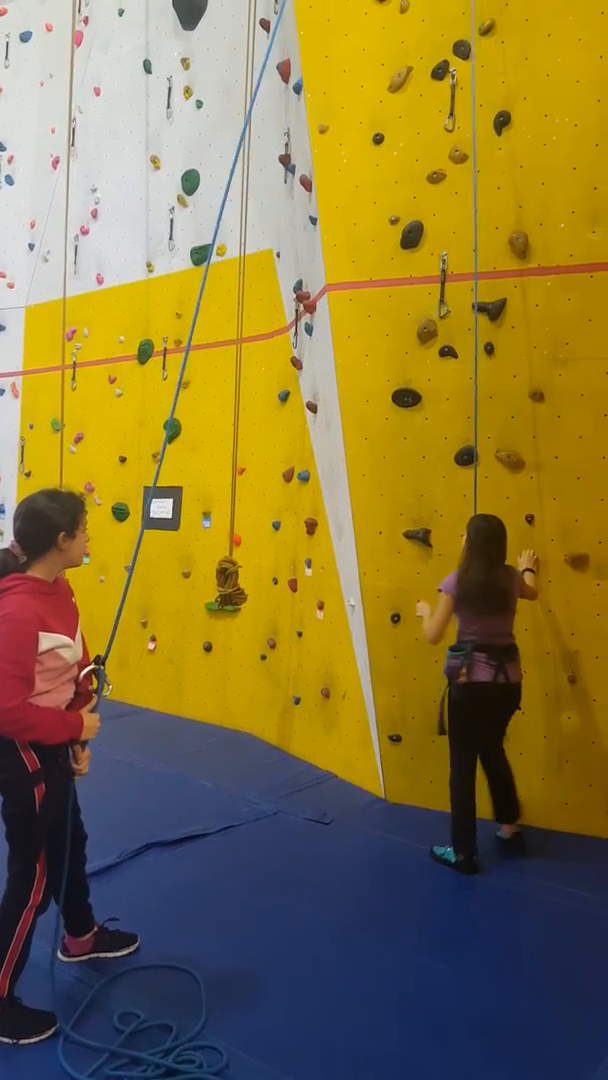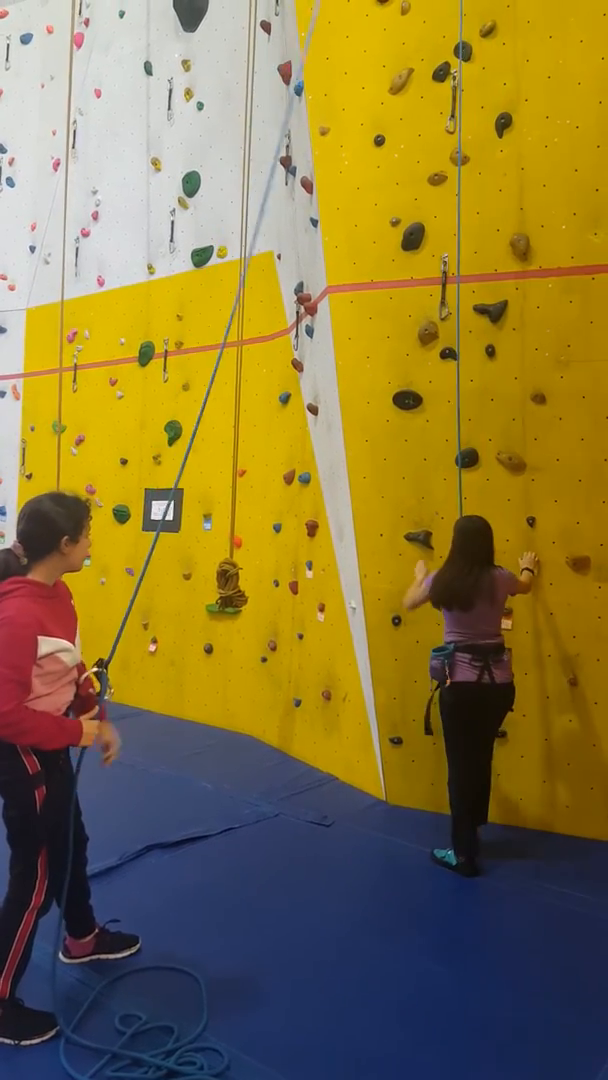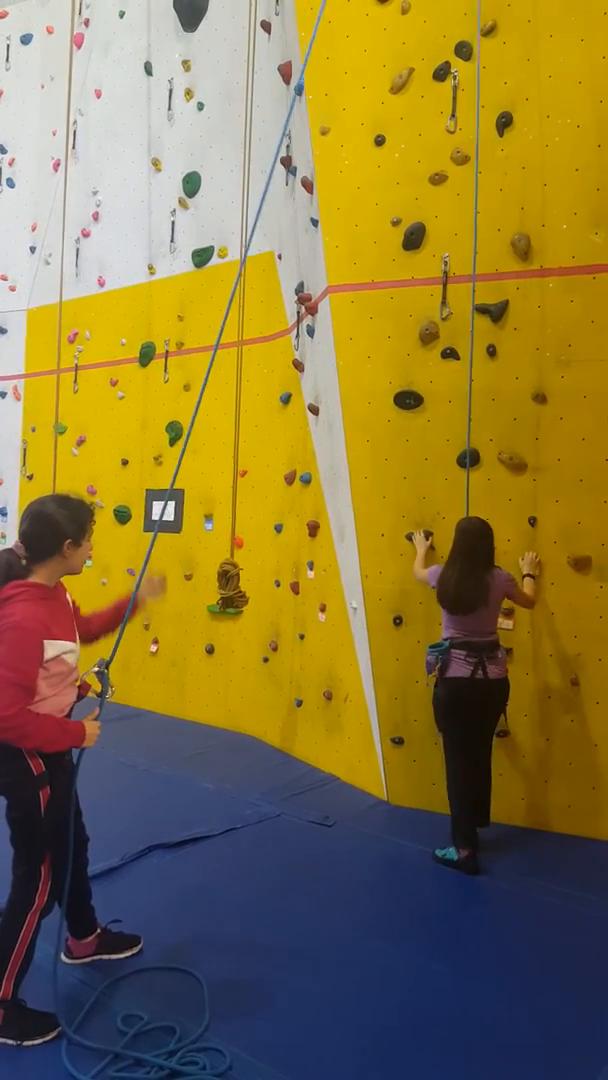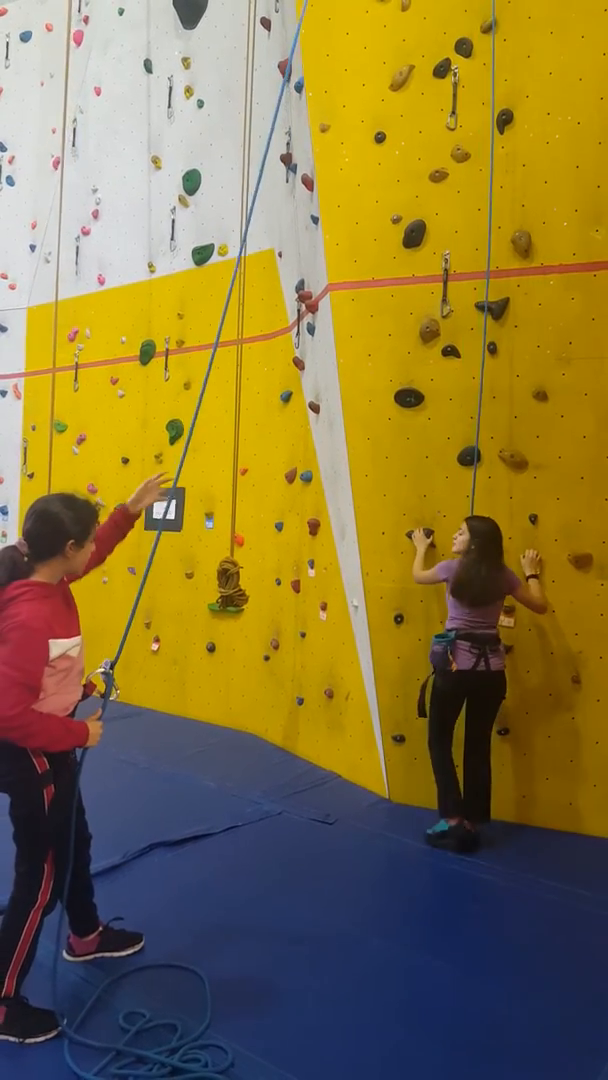
dt=0.3s
person 1, frame 1
left shoulder: (57, 590)
left wrist: (80, 736)
right wrist: (74, 728)
left hip: (51, 745)
left knee: (70, 843)
left ankle: (81, 936)
person 1, frame 2
left shoulder: (55, 593)
left wrist: (96, 721)
right wrist: (74, 733)
left hip: (50, 748)
left knee: (70, 845)
left ankle: (82, 937)
person 1, frame 3
left shoulder: (49, 592)
left elbow: (78, 632)
left wrist: (129, 605)
right wrist: (77, 734)
left hip: (46, 749)
left knee: (72, 845)
left ankle: (84, 937)
person 1, frame 4
left shoulder: (49, 582)
left elbow: (94, 555)
left wrist: (131, 512)
right wrist: (80, 733)
left hip: (49, 748)
left knee: (74, 843)
left ankle: (86, 935)
person 2, frame 1
left shoulder: (458, 581)
right shoulder: (512, 579)
left elbow: (434, 635)
right elbow: (532, 592)
left wrist: (424, 611)
right wrist: (529, 567)
left hip: (471, 680)
right hip: (508, 678)
left knee: (462, 764)
right knee: (494, 754)
left ankle: (463, 851)
right ankle: (509, 828)
person 2, frame 2
left shoulder: (442, 580)
right shoulder: (500, 579)
left elbow: (409, 602)
right elbow: (525, 586)
left wrist: (419, 575)
right wrist: (528, 567)
left hip: (459, 681)
right hip: (497, 680)
left knee: (460, 765)
right knee: (481, 758)
left ankle: (463, 853)
right ankle: (471, 834)
person 2, frame 3
left shoulder: (443, 575)
right shoulder: (498, 579)
left elbow: (418, 573)
right elbow: (529, 601)
left wrist: (421, 549)
right wrist: (529, 572)
left hip: (454, 676)
right hip: (492, 678)
left knee: (457, 760)
right knee: (479, 755)
left ankle: (463, 847)
right ankle: (470, 833)
person 2, frame 4
left shoulder: (453, 569)
right shoulder: (504, 576)
left elbow: (418, 575)
right elbow: (540, 605)
left wrist: (421, 547)
right wrist: (531, 572)
left hip: (455, 666)
right hip: (491, 669)
left knee: (439, 741)
right knee: (478, 748)
left ankle: (452, 819)
right ankle: (470, 824)
